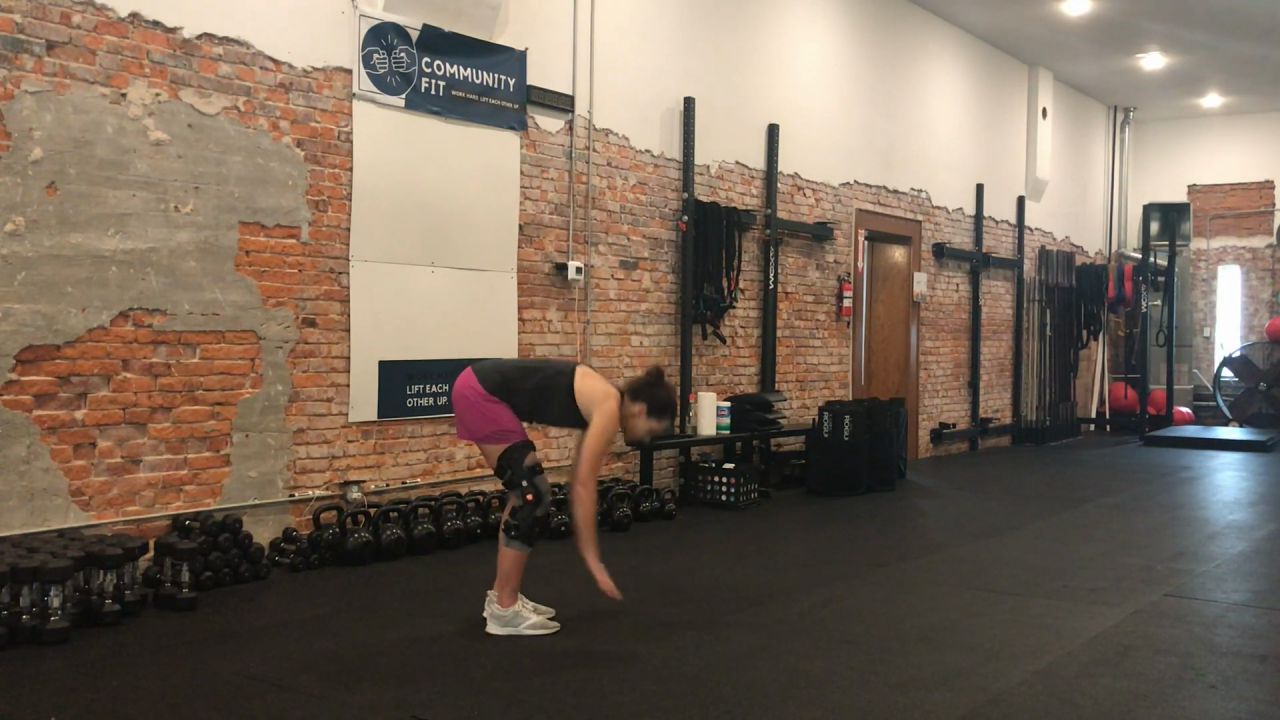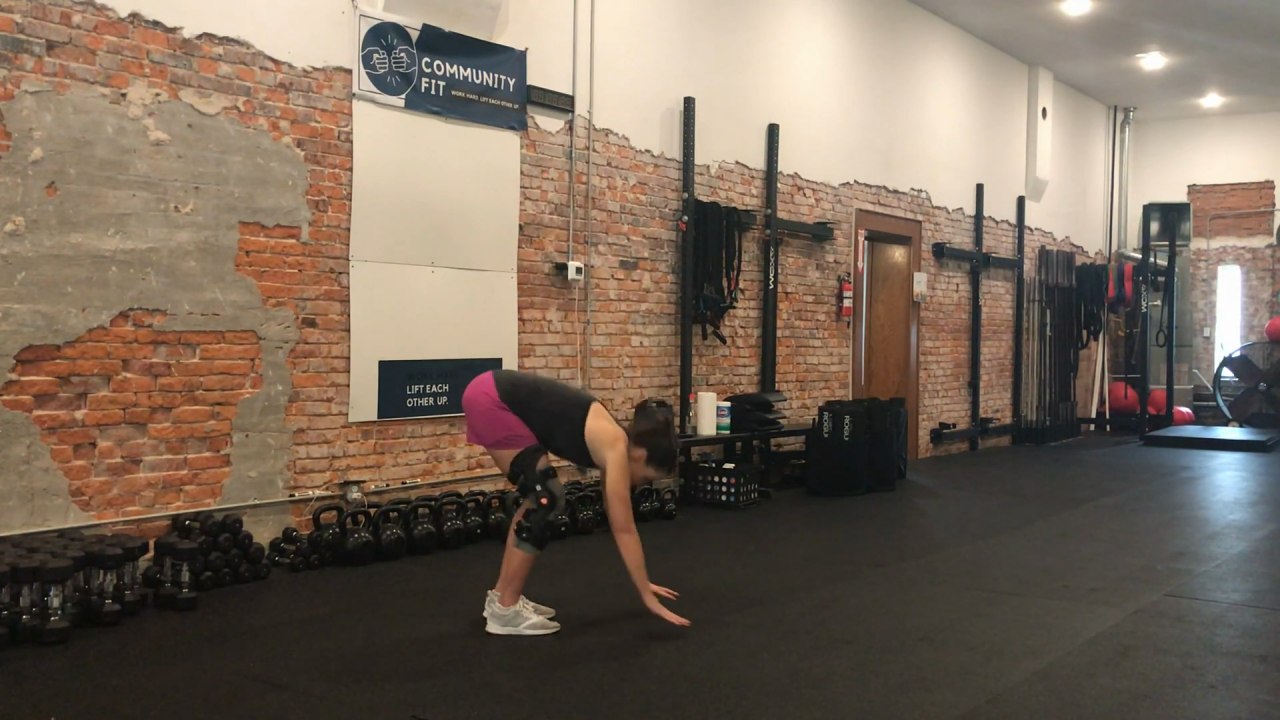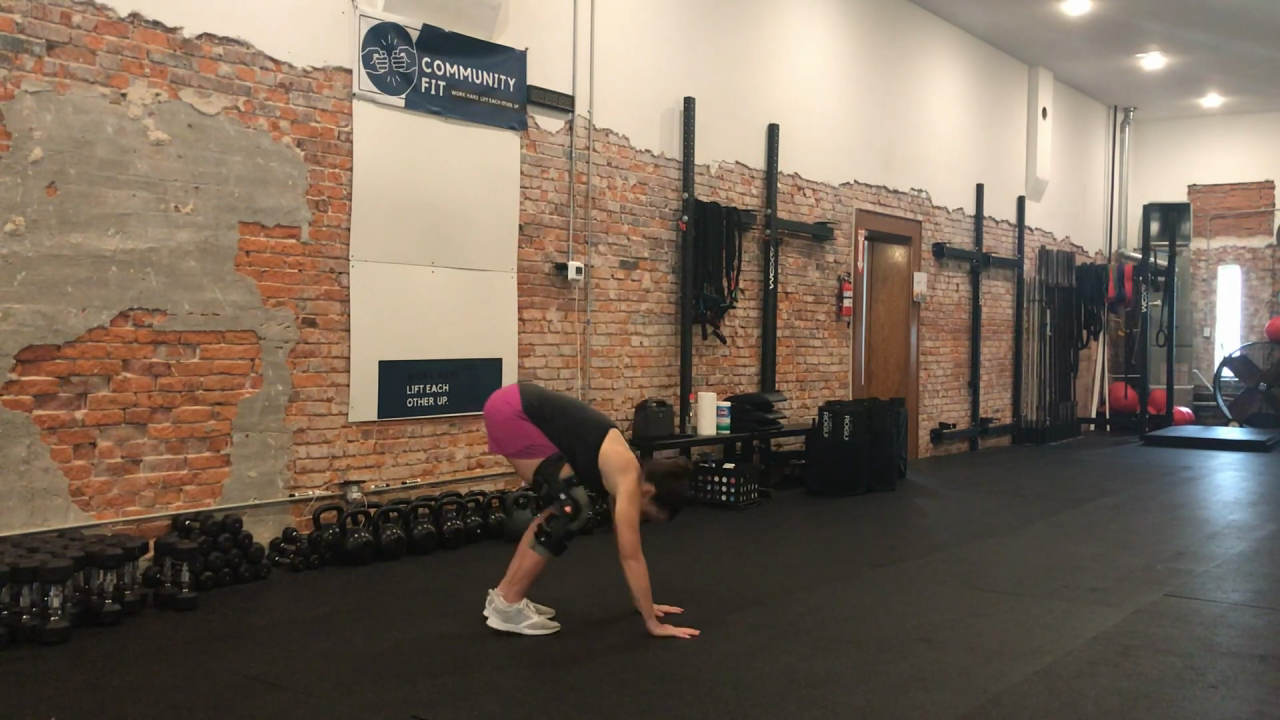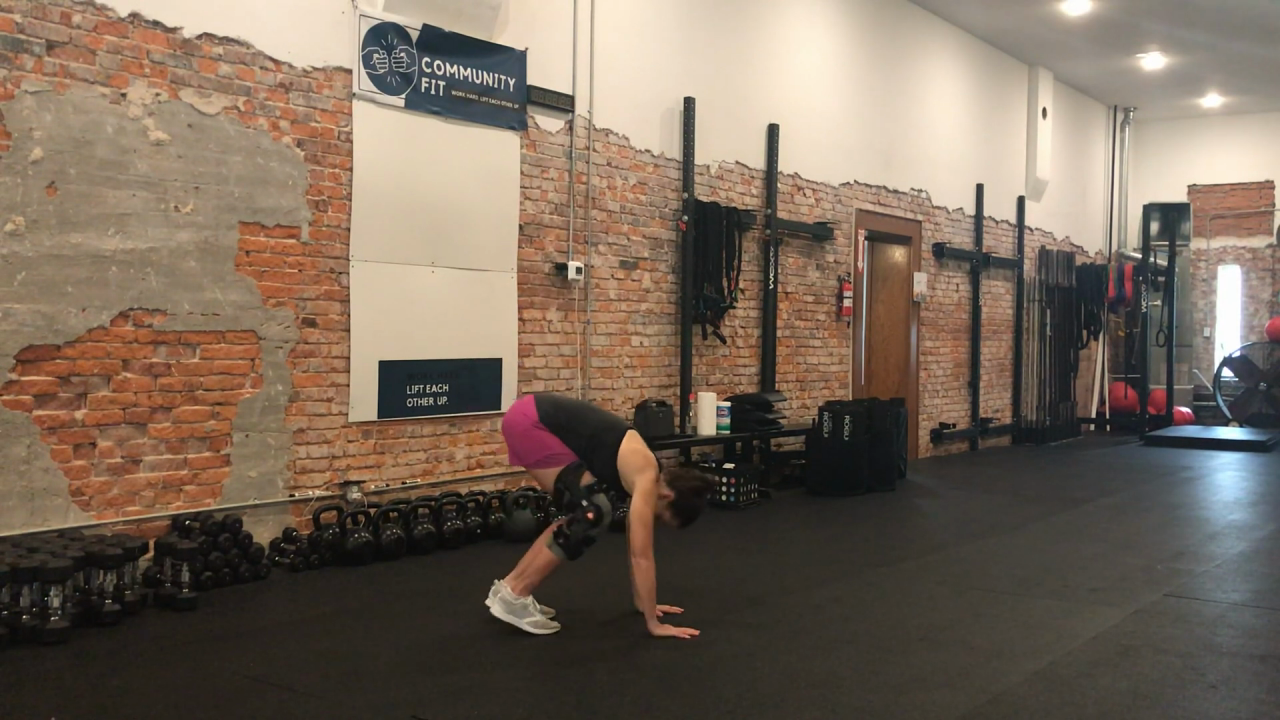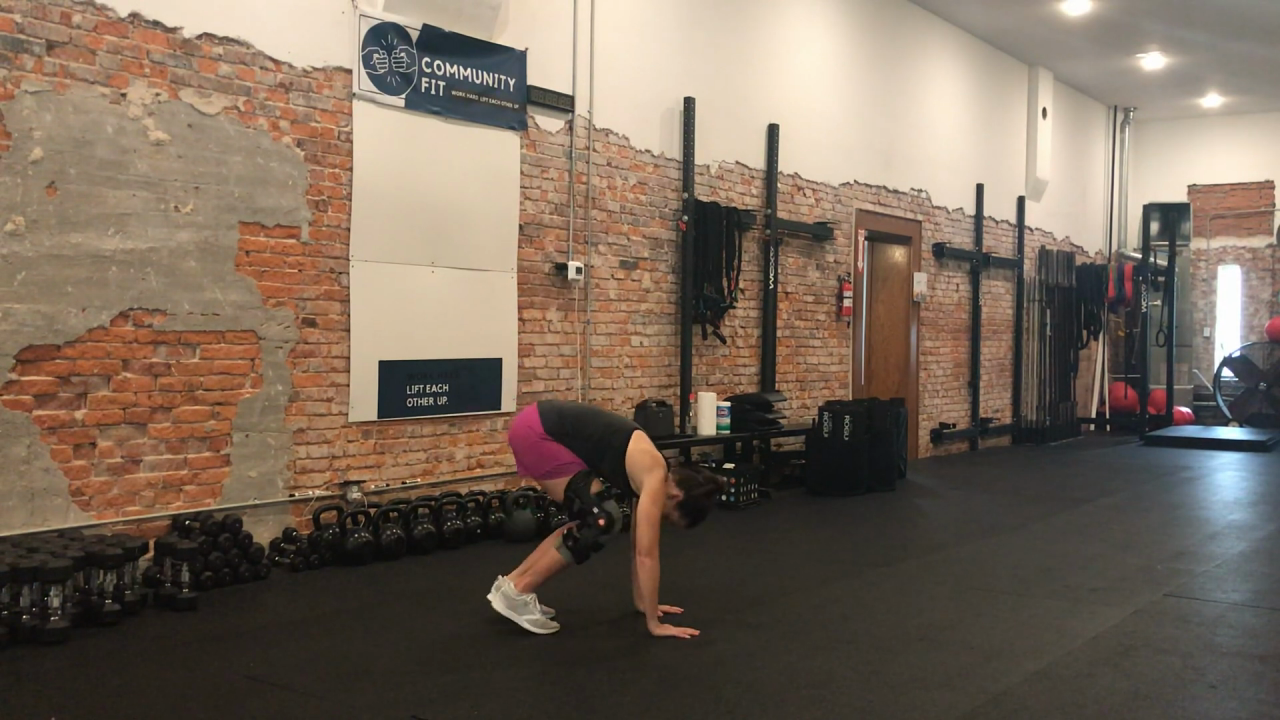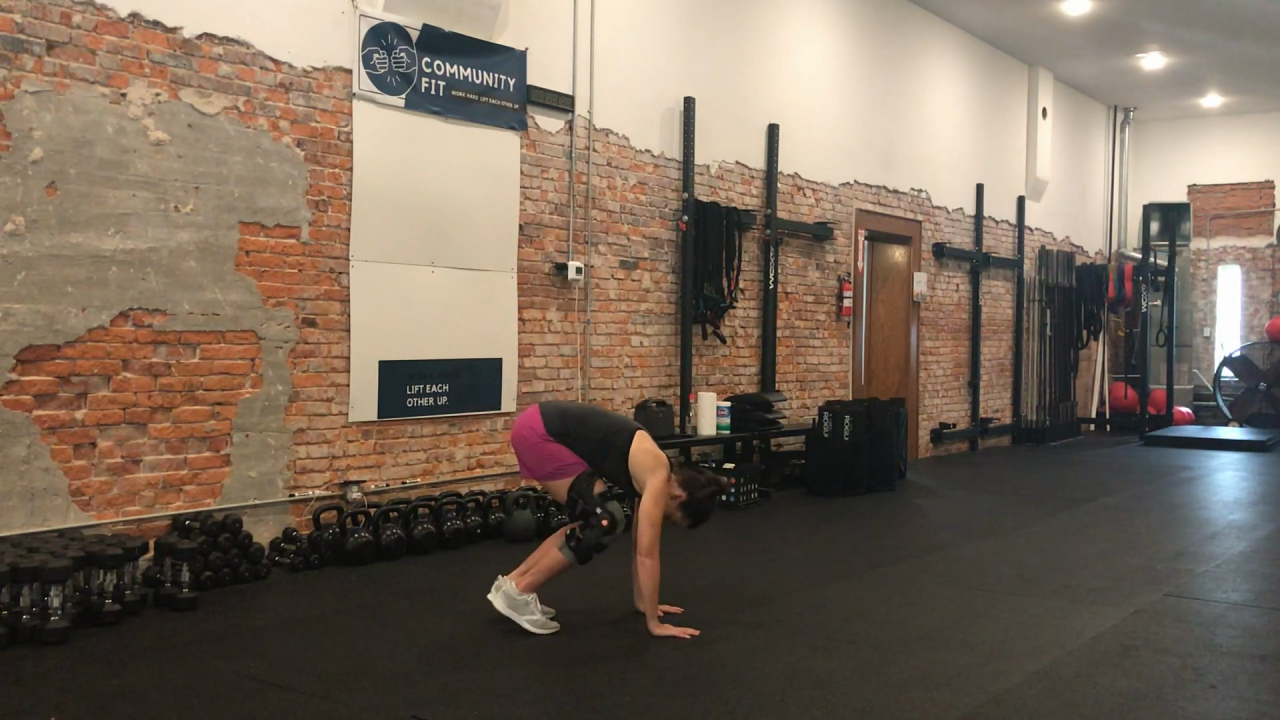
dt=0.2s
person 1, frame 1
left shoulder: (604, 399)
right shoulder: (609, 407)
left elbow: (582, 482)
right elbow: (585, 484)
left wrist: (584, 545)
right wrist: (593, 559)
left hip: (481, 389)
right hip: (482, 394)
left knee: (527, 492)
right knee: (532, 493)
left ankle: (502, 596)
right ankle: (505, 610)
person 1, frame 2
left shoulder: (611, 441)
right shoulder: (617, 450)
left elbow: (620, 525)
right elbow: (624, 530)
left wrist: (643, 582)
right wrist: (648, 597)
left hip: (492, 396)
right hip: (492, 400)
left knee: (540, 498)
right knee: (546, 498)
left ankle: (503, 595)
right ankle: (506, 609)
person 1, frame 3
left shoulder: (625, 469)
right shoulder: (628, 478)
left elbow: (628, 551)
right elbow: (631, 556)
left wrist: (644, 604)
right wrist: (652, 623)
left hip: (515, 409)
right hip: (513, 411)
left knee: (562, 506)
right knee: (570, 507)
left ankle: (507, 595)
right ankle: (508, 605)
person 1, frame 4
left shoulder: (642, 471)
right shoulder: (646, 478)
left elbow: (637, 547)
right elbow: (641, 555)
left wrist: (641, 601)
right wrist: (654, 624)
left hip: (534, 419)
right hip: (531, 421)
left knee: (584, 516)
right knee: (594, 513)
left ankle: (511, 587)
right ankle: (514, 595)
person 1, frame 5
left shoulder: (647, 474)
right shoulder: (655, 478)
left elbow: (639, 545)
right elbow: (646, 554)
left wrist: (641, 601)
right wrist: (654, 623)
left hip: (540, 428)
right hip: (537, 430)
left knee: (591, 522)
right knee: (604, 519)
left ankle: (512, 583)
right ankle: (517, 592)
person 1, frame 6
left shoulder: (649, 475)
right shoulder: (658, 478)
left elbow: (639, 546)
right elbow: (647, 554)
left wrist: (641, 601)
right wrist: (654, 623)
left hip: (541, 429)
right hip: (540, 431)
left knee: (594, 523)
right knee: (606, 521)
left ankle: (513, 582)
right ankle: (518, 592)
